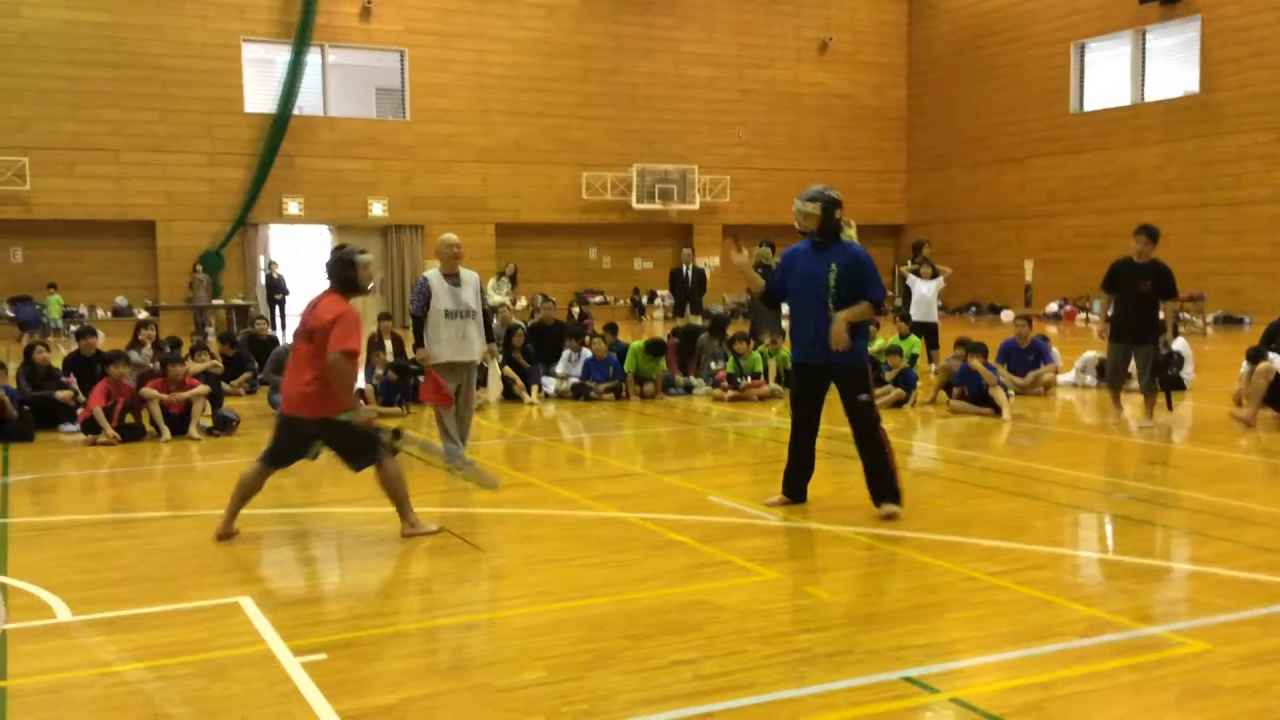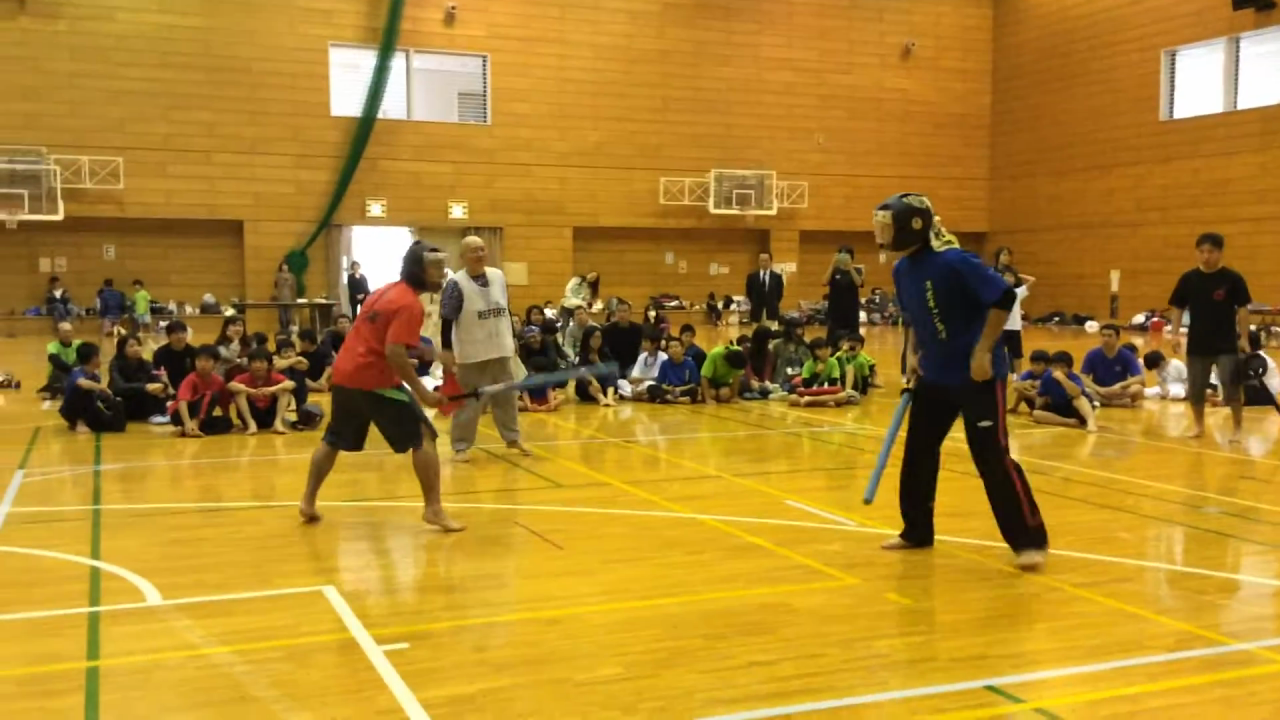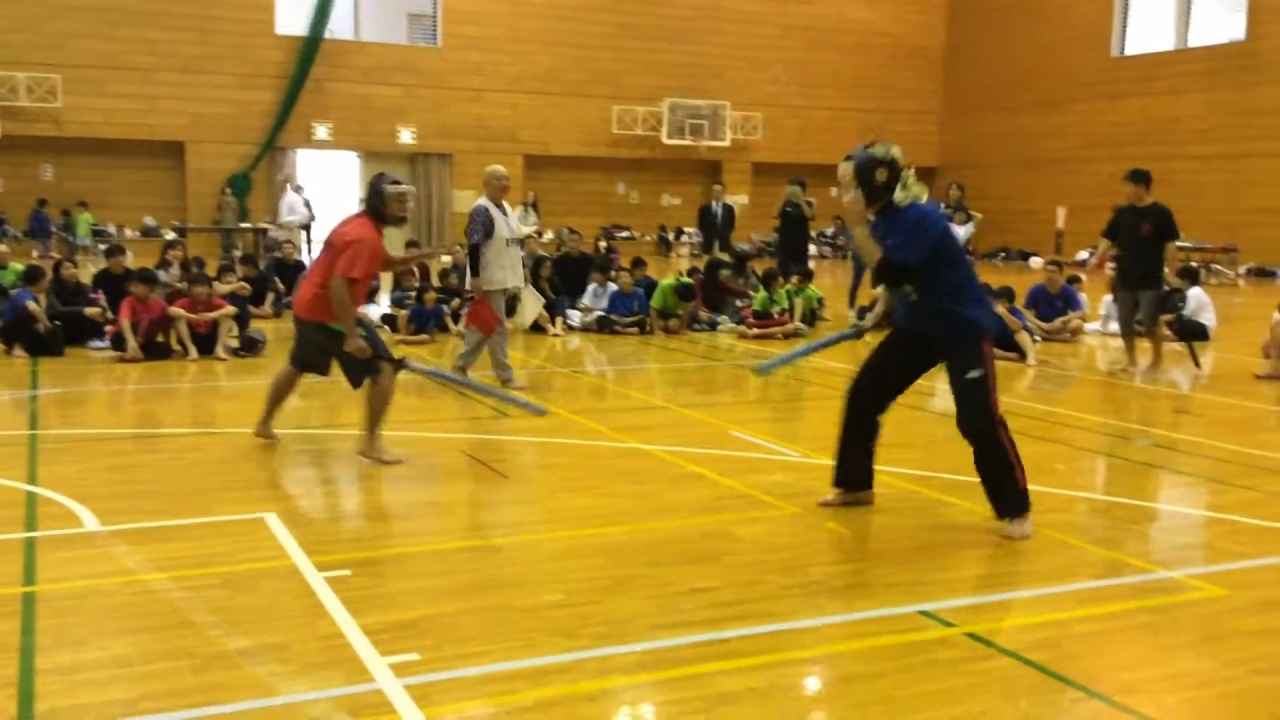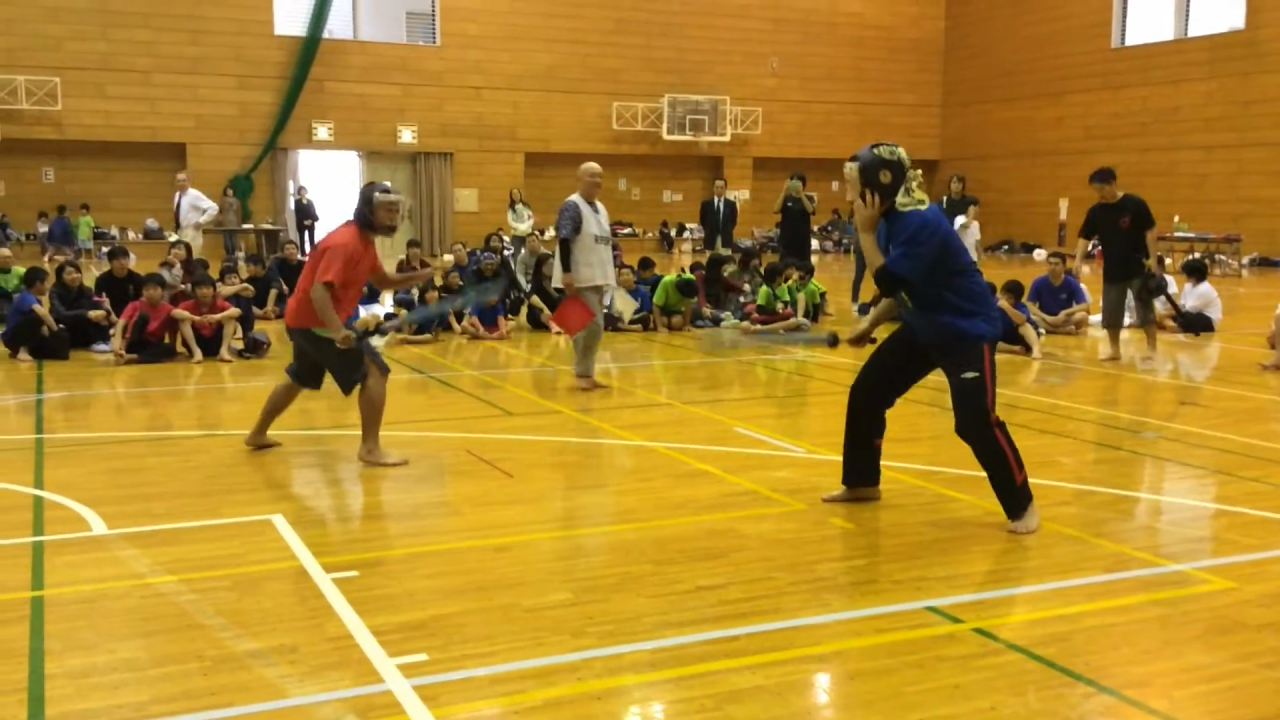
dt=1s
person 1, frame 1
left shoulder: (854, 256)
right shoulder: (793, 255)
left elbow: (876, 302)
right elbow: (771, 297)
left wrist: (844, 319)
right wrist: (745, 270)
left hip: (848, 356)
right hip: (806, 355)
left knee: (866, 425)
right knee: (802, 425)
left ankle: (887, 496)
right ankle: (793, 489)
person 1, frame 2
left shoulder: (956, 263)
right shoulder: (902, 269)
left elbow: (1004, 298)
left wrist: (983, 351)
right wrist: (913, 353)
left hip: (978, 372)
right hip: (934, 376)
left knee: (991, 456)
right knee: (917, 451)
left ankle: (1030, 540)
right ankle: (917, 531)
person 1, frame 3
left shoulder: (919, 219)
right shoulder: (884, 219)
left elbow: (890, 274)
left wrist: (858, 228)
left hip: (963, 326)
right hip: (916, 326)
left knee: (979, 416)
right knee: (863, 393)
left ankle: (1015, 508)
right ankle: (855, 485)
person 1, frame 4
left shoulder: (923, 223)
right shoulder: (891, 221)
left elbow: (888, 282)
left wrist: (866, 232)
right wrist: (869, 325)
left hip: (967, 330)
right hip: (922, 328)
left knee: (976, 419)
right knee: (865, 393)
left ankle: (1021, 506)
right ankle: (862, 483)
person 2, frame 1
left shoulder: (316, 304)
right shoulder: (346, 314)
right elbow: (337, 362)
right wrist: (355, 408)
left hip: (293, 399)
right hip: (326, 403)
left knee: (269, 462)
right knee: (383, 454)
left ankle: (227, 522)
right ankle: (409, 521)
person 2, frame 2
left shoulder: (384, 291)
right shoulder: (410, 304)
right elbow: (394, 352)
right wrist: (421, 391)
left hip: (344, 376)
right hip: (375, 380)
left knee: (332, 440)
right knee: (424, 438)
left ankle: (308, 502)
right ankle: (434, 509)
person 2, frame 3
left shoulder: (359, 224)
right shoulder: (364, 236)
left elbow: (385, 264)
right elbow: (338, 285)
left wrist: (417, 257)
right wrist: (350, 335)
left hip: (307, 307)
right hip: (328, 312)
left knee: (298, 365)
right knee: (384, 369)
left ankle: (265, 423)
right ankle: (371, 443)
person 2, frame 4
left shoulder: (365, 242)
right shoulder: (346, 243)
left elbow: (383, 282)
right elbow: (318, 290)
left wrist: (415, 277)
right wrist: (336, 330)
left hip: (302, 320)
right hip: (315, 321)
left knee: (298, 380)
right knee: (374, 372)
left ankle: (258, 434)
right ankle: (370, 448)
person 3, frame 1
left shoulder: (473, 279)
right shoulder: (428, 281)
left elbow: (484, 313)
left wrist: (490, 342)
right wrist: (420, 347)
left hip: (468, 353)
right hip: (441, 355)
left knee: (465, 406)
right knee: (446, 407)
left ankle: (459, 450)
right ankle: (454, 455)
person 3, frame 2
left shoulder: (498, 276)
right shoulder: (456, 284)
right elbow: (447, 320)
left wrist: (512, 339)
right wrist: (446, 350)
left hip: (501, 350)
right hip: (472, 354)
left knee: (507, 397)
right knee: (468, 402)
left ankle: (513, 438)
right ankle: (461, 447)
person 3, frame 3
left shoulder: (507, 208)
right shoulder: (481, 211)
left elbow: (514, 243)
right elbow: (474, 247)
left wrist: (521, 270)
right wrist: (475, 278)
left hip: (505, 279)
right hip: (489, 281)
left knee: (482, 327)
right knee: (497, 328)
left ankle: (461, 364)
right ankle: (506, 376)
person 3, frame 4
left shoulder: (600, 208)
right shoulder: (572, 206)
right elbow: (564, 241)
left wrist: (608, 275)
right wrist: (566, 273)
left hip: (598, 277)
right hip: (580, 278)
left knee: (594, 327)
right knee: (592, 324)
left ankle: (585, 373)
right ankle: (583, 373)
person 4, frame 1
left shoulder: (1161, 271)
right shoulder: (1119, 266)
left elbow: (1168, 302)
right elbow: (1108, 294)
right wrist: (1105, 320)
left hip: (1147, 334)
right hip: (1119, 331)
left knee: (1148, 376)
right knee: (1113, 372)
left ankle: (1148, 415)
right ankle: (1116, 406)
person 4, frame 2
left shoulder: (1233, 279)
right shoulder: (1188, 279)
left elbow: (1242, 309)
right elbow: (1177, 308)
left wrist: (1244, 338)
right wrist: (1175, 334)
left hip: (1226, 344)
right hip: (1197, 344)
left knee: (1231, 384)
right knee: (1196, 388)
left ankle: (1237, 427)
right ankle: (1198, 425)
person 4, frame 3
left shoulder: (1161, 213)
right shoulder: (1122, 213)
left elbow: (1171, 245)
right elbow: (1108, 239)
right wrist: (1097, 258)
left hip: (1151, 280)
right hip: (1126, 278)
left knee: (1149, 320)
right knee: (1125, 321)
left ankle: (1156, 359)
right ankle: (1131, 359)
person 4, frame 4
left shoulder: (1136, 204)
right shoulder: (1095, 211)
left elbow: (1150, 231)
right elbow: (1085, 237)
left wrist: (1152, 258)
right wrist: (1078, 260)
left hip: (1138, 268)
right hip: (1112, 270)
left knee: (1145, 307)
right knee: (1110, 311)
left ankle: (1151, 346)
right ankle: (1114, 350)
